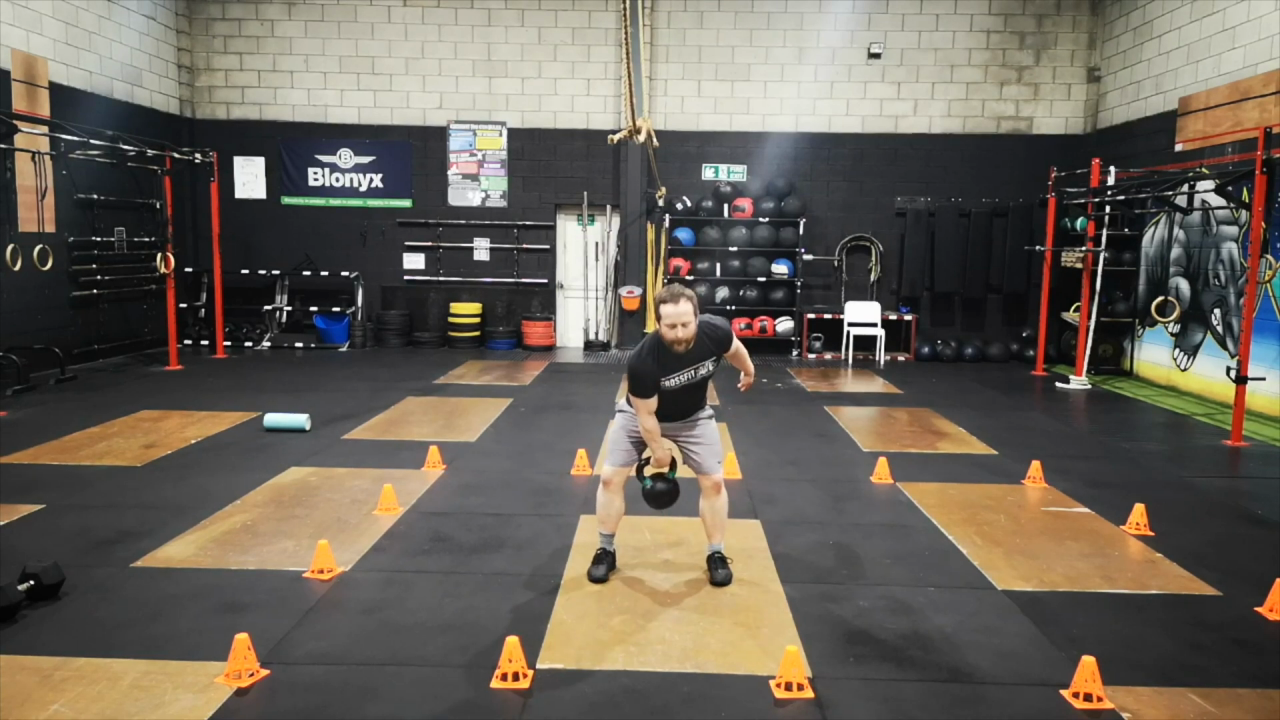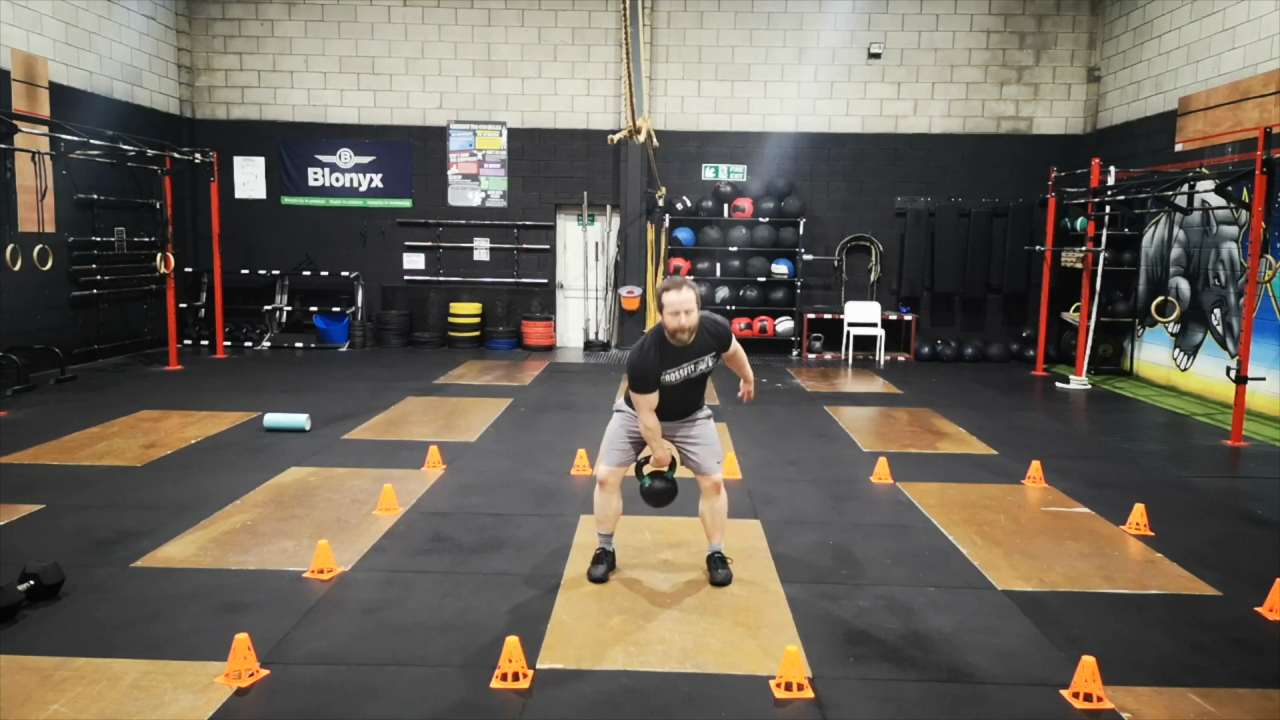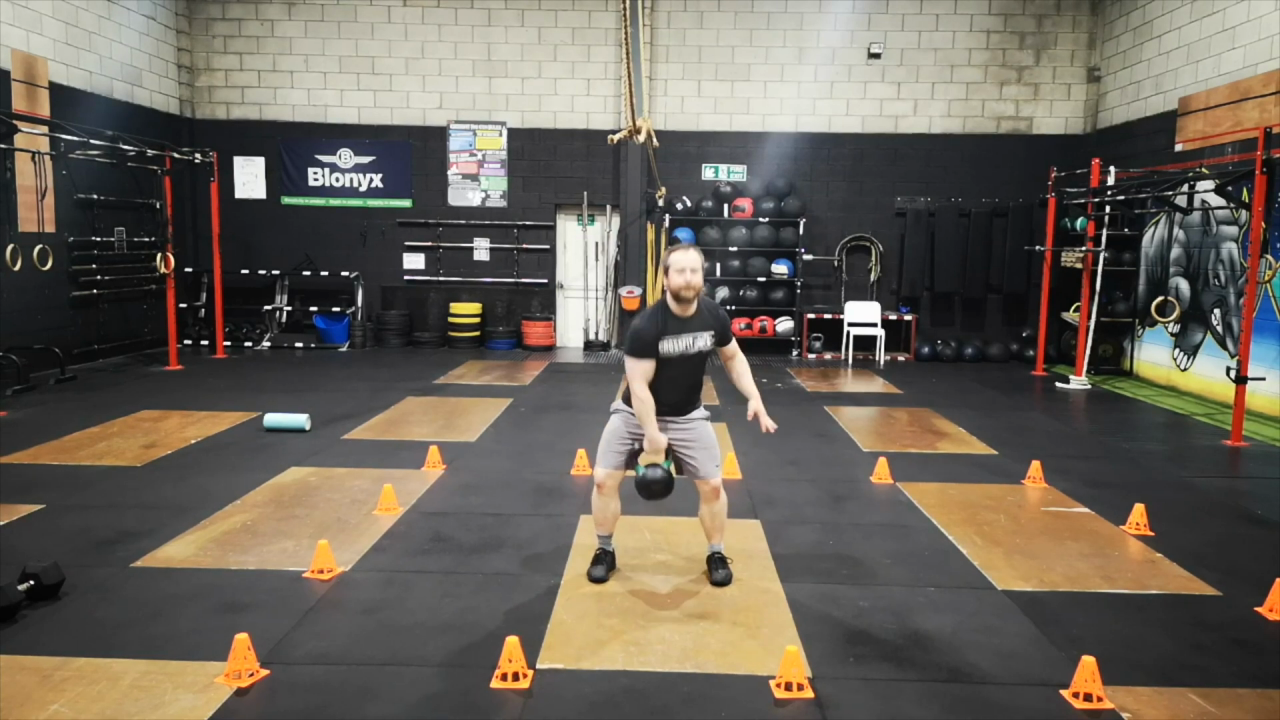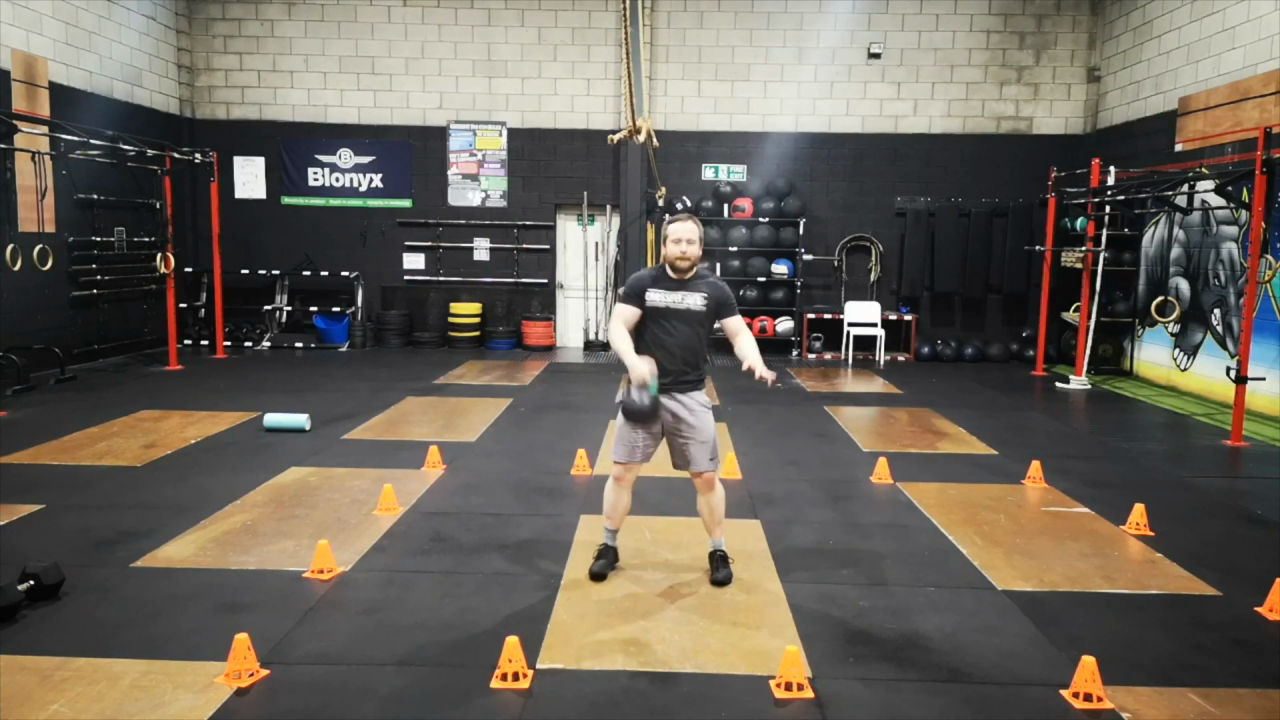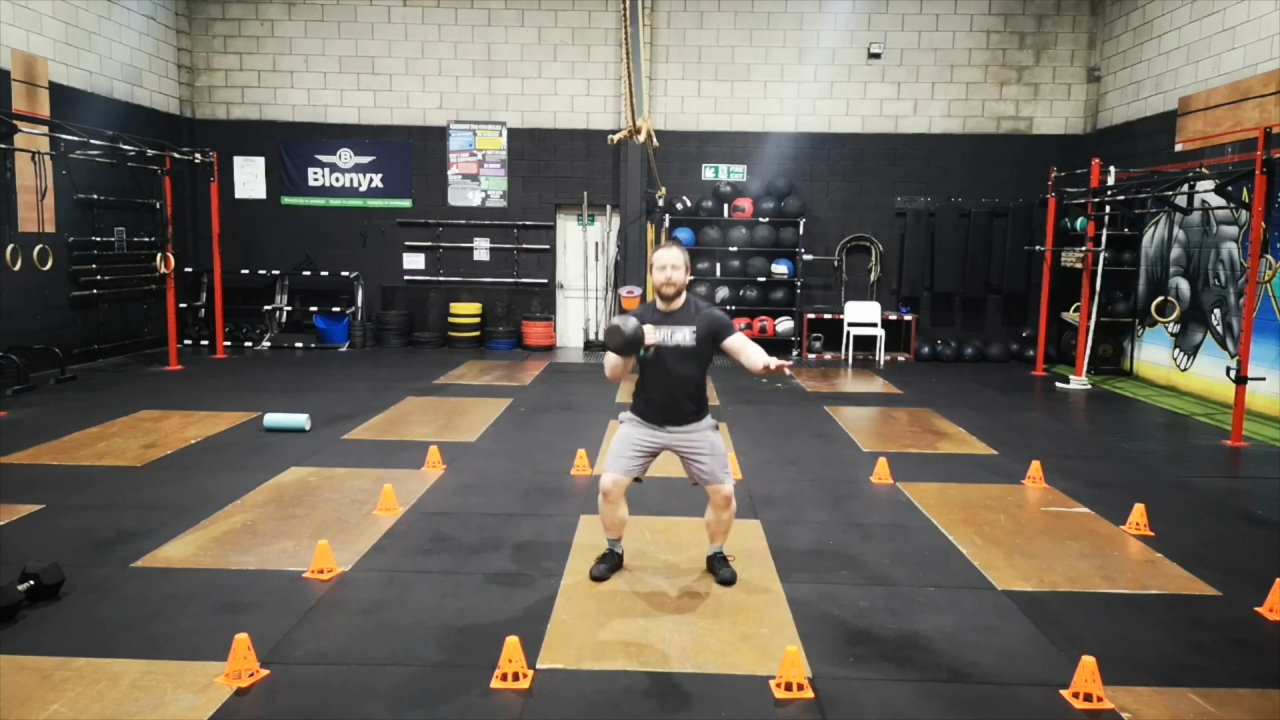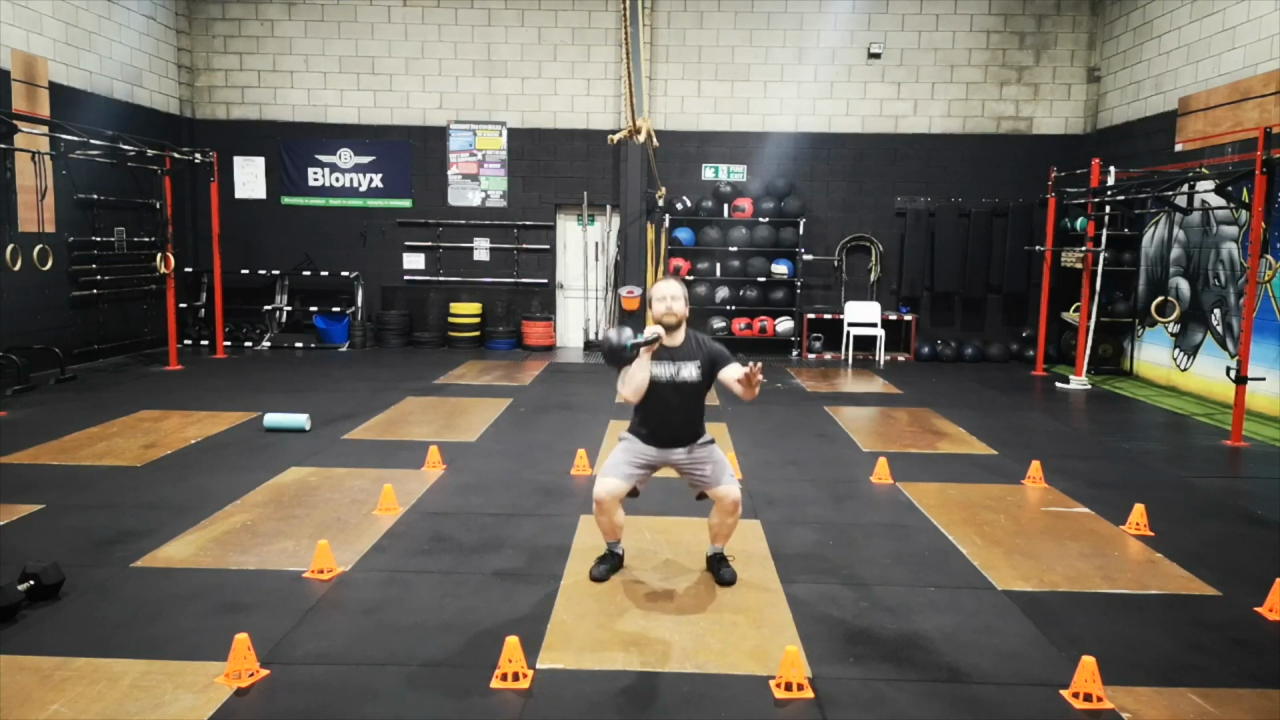
dt=0.2s
person 1, frame 1
left shoulder: (715, 331)
right shoulder: (643, 359)
left elbow: (734, 349)
right elbow: (645, 415)
left wrist: (749, 371)
right wrist: (658, 452)
left hip: (693, 416)
right hip: (640, 415)
left knee: (713, 480)
right knee: (611, 477)
left ankle: (716, 555)
right ankle: (606, 552)
person 1, frame 2
left shoulder: (716, 329)
right shoulder: (644, 354)
left elbow: (733, 352)
right elbow: (646, 413)
left wrist: (748, 379)
right wrist: (659, 451)
left hip: (691, 415)
right hip: (637, 414)
left knee: (713, 481)
right knee: (607, 476)
left ankle: (716, 555)
right ankle: (605, 551)
person 1, frame 3
left shoulder: (714, 315)
right shoulder: (646, 325)
left elbow: (733, 358)
right elbow: (639, 387)
left wrist: (754, 399)
right wrist: (652, 433)
left hip: (688, 415)
right hip: (636, 413)
left knee: (712, 485)
right knee: (605, 479)
left ankle: (716, 555)
right ankle: (605, 551)
person 1, frame 4
left shoulder: (714, 289)
right shoulder: (642, 283)
left elbow: (739, 333)
right elbow: (617, 327)
left wrist: (754, 361)
right wrist: (632, 359)
left hip: (690, 397)
left knee: (706, 477)
right knee: (622, 472)
left ankle: (718, 552)
right ankle: (609, 546)
person 1, frame 5
left shoulder: (708, 316)
right shoulder: (638, 318)
left elbow: (742, 347)
right elbow: (611, 373)
left wrist: (764, 362)
right wrist: (629, 351)
left hip: (694, 424)
right hip: (643, 421)
left knee: (723, 493)
right knee: (610, 486)
left ankle: (716, 555)
right ankle: (614, 551)
person 1, frame 6
left shoulder: (707, 350)
right shoulder: (637, 346)
left elbow: (738, 380)
right elbow: (631, 394)
left wrist: (748, 383)
right wrist: (645, 354)
left hip: (692, 444)
right hip: (642, 441)
left knee: (730, 497)
right knee: (604, 494)
left ankle: (716, 555)
right ankle: (614, 552)
